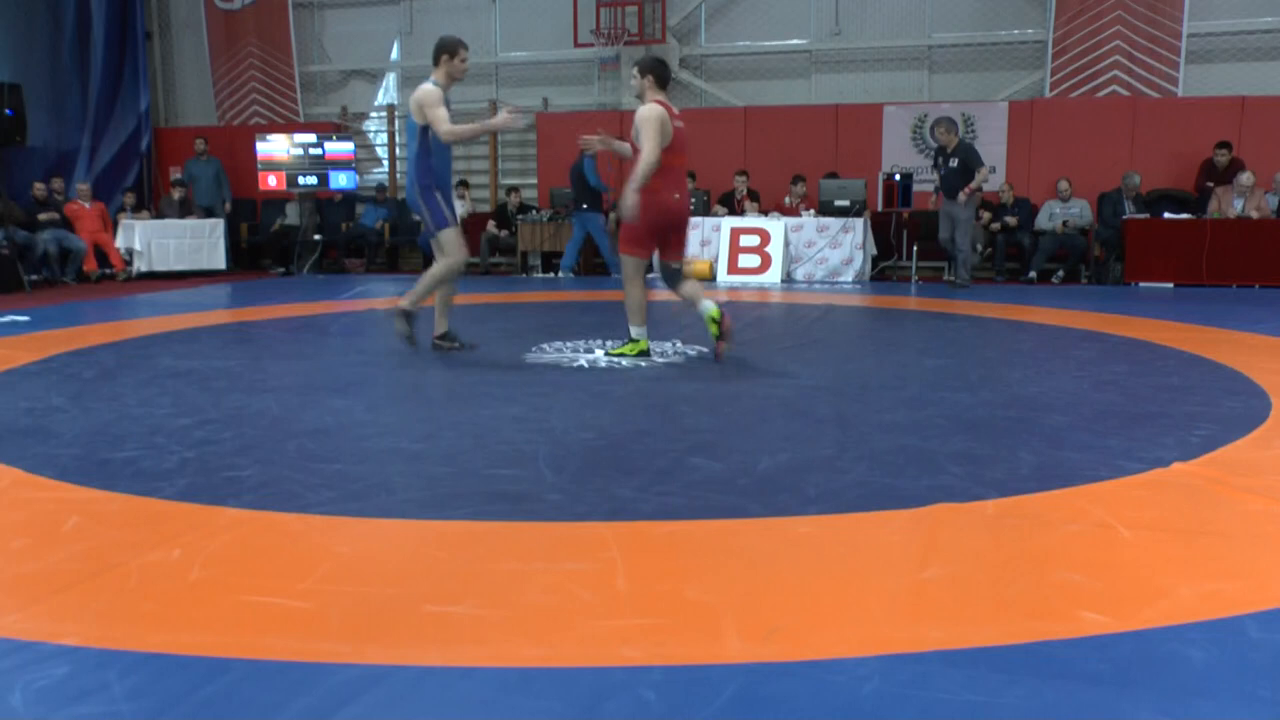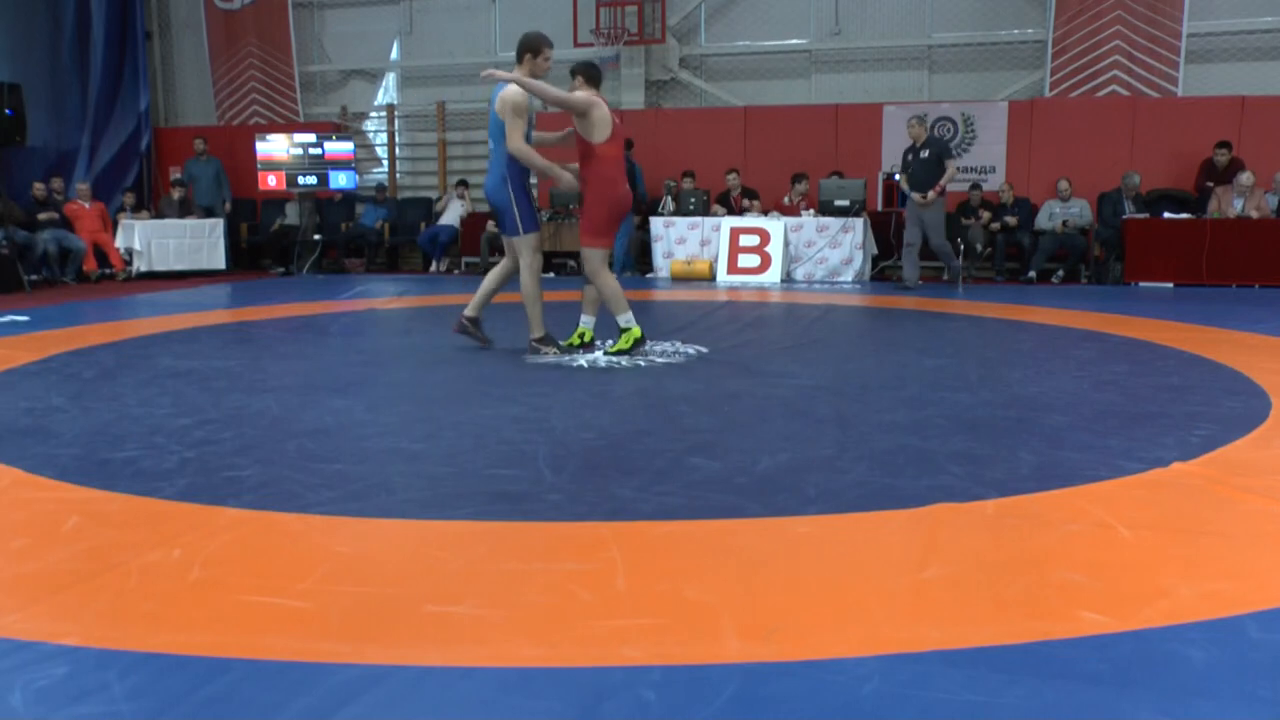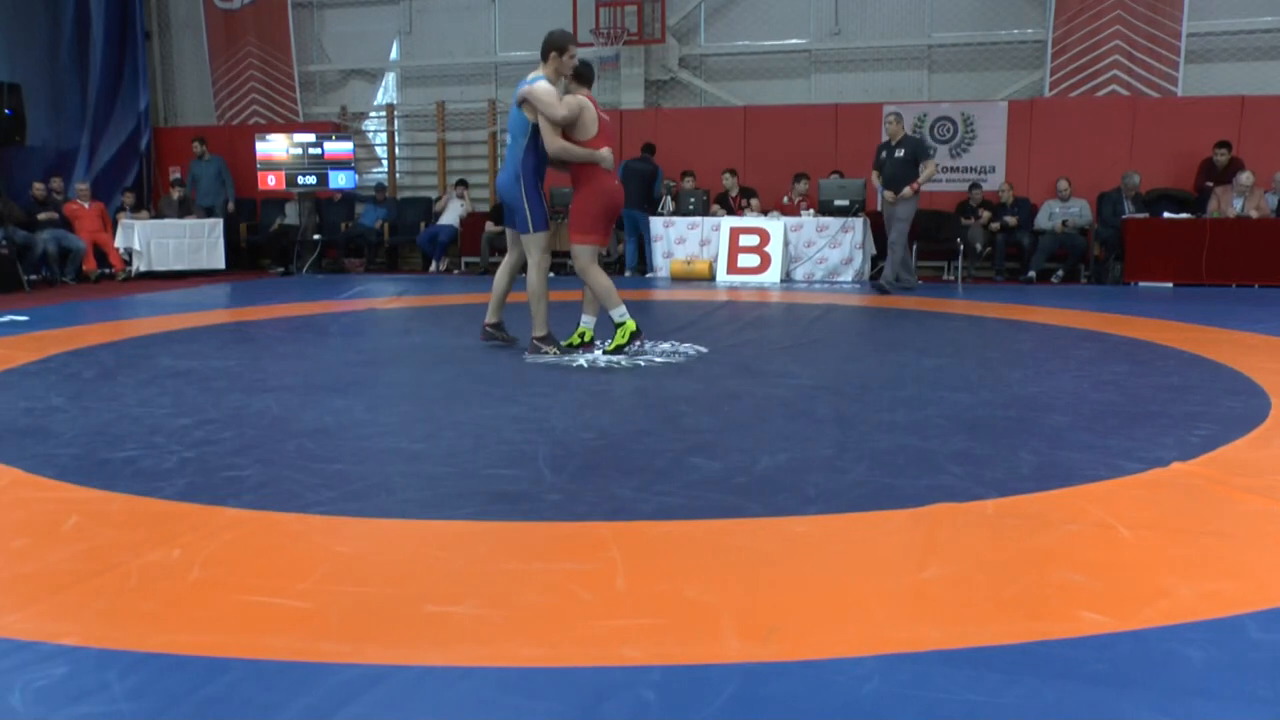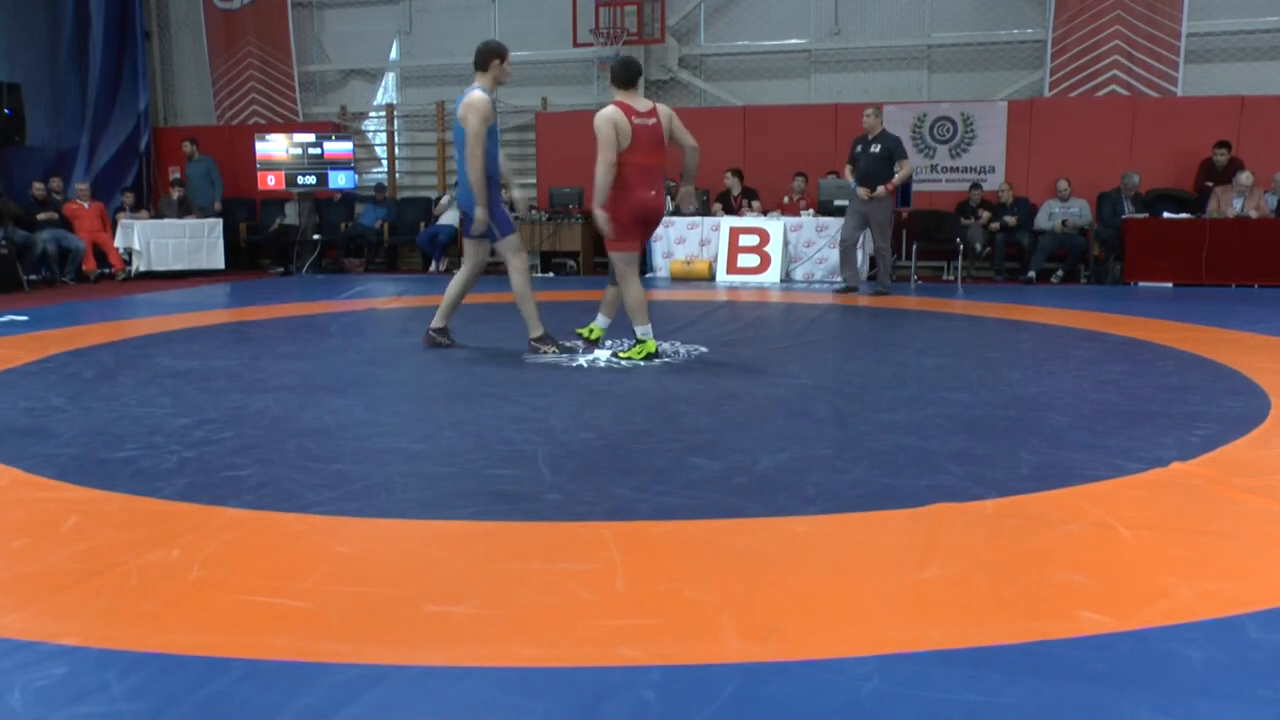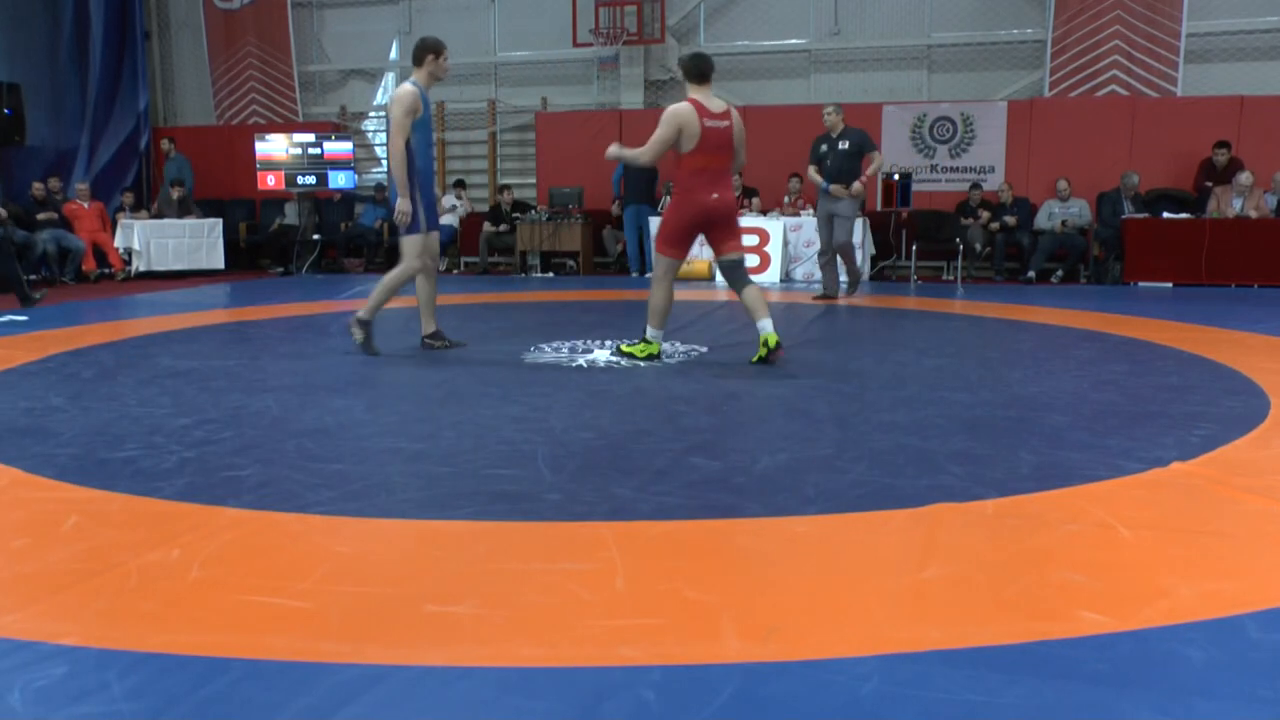
dt=0.5s
person 1, frame 1
left shoulder: (438, 94)
right shoulder: (430, 93)
right elbow: (445, 134)
right wrist: (492, 124)
left hip: (436, 189)
right hip: (426, 189)
left knee: (446, 257)
right knee: (456, 257)
left ankle: (441, 333)
right ankle: (407, 308)
person 1, frame 2
left shoulder: (507, 90)
right shoulder: (516, 94)
right elbow: (516, 146)
left wrist: (562, 136)
right wrist: (556, 173)
left hip: (503, 185)
right hip: (511, 186)
left knee: (513, 261)
right knee: (531, 260)
left ankle: (470, 316)
right ankle: (538, 338)
person 1, frame 3
left shoulder: (530, 85)
right shoulder: (545, 90)
right wrist: (598, 156)
left hip: (512, 179)
right hip: (524, 182)
left knee: (516, 254)
right knee: (539, 259)
left ankle: (491, 321)
right ankle: (540, 337)
person 1, frame 4
left shoulder: (473, 98)
right shoulder: (478, 101)
right elbow: (474, 155)
left wrist: (511, 185)
right wrist: (481, 204)
left hip: (474, 195)
right hip: (478, 196)
left knee: (473, 266)
right knee: (518, 260)
left ankle: (436, 328)
right ankle: (537, 336)
person 1, frame 5
left shoulder: (420, 95)
right shoulder: (408, 93)
right elbow: (397, 145)
left wrist: (431, 191)
right wrist: (403, 196)
left hip: (419, 191)
right hip: (408, 193)
left knee: (430, 261)
right knee: (412, 265)
left ankle: (431, 333)
right ankle: (362, 319)
person 2, frame 1
left shoulder: (648, 113)
right shoulder: (674, 116)
left elbow: (650, 155)
left wrist: (631, 189)
right wrist: (610, 145)
left hip: (650, 203)
right hip: (676, 203)
left knee: (631, 274)
right knee: (672, 273)
left ankle: (637, 342)
right ankle: (715, 316)
person 2, frame 2
left shoulder: (587, 102)
right shoulder: (600, 111)
left elbow: (554, 95)
left wrist: (512, 77)
left hip: (603, 196)
right hip: (613, 194)
left knee: (596, 268)
right knee: (592, 266)
left ankle: (631, 331)
right ankle: (584, 333)
person 2, frame 3
left shoulder: (574, 103)
right shoulder: (598, 111)
left elbow: (555, 148)
left hip: (595, 193)
right hip: (608, 191)
left knee: (585, 264)
right knee: (590, 264)
left ankle: (627, 325)
right ankle: (586, 333)
person 2, frame 4
left shoulder: (607, 115)
right shoulder: (661, 112)
left elbow: (607, 163)
right elbow: (692, 147)
left wrist: (598, 206)
right wrist: (687, 185)
left hip: (624, 201)
right hip: (654, 200)
left knee: (626, 273)
right knee: (622, 267)
left ankle: (646, 343)
right ankle: (596, 329)
person 2, frame 5
left shoulder: (679, 112)
right shoulder: (732, 114)
left elbow: (647, 157)
left wrist: (617, 153)
left hip: (688, 204)
right hip: (723, 202)
left knee: (663, 276)
right knee: (737, 274)
left ankle: (649, 344)
right ankle: (770, 338)
person 3, frame 1
left shoulder: (967, 150)
right shoulder: (939, 151)
left elbow: (984, 174)
left wrist: (967, 192)
right wrist: (936, 192)
left hip: (964, 202)
right hip: (947, 201)
left knee: (962, 242)
right knee: (944, 238)
left ankle: (963, 278)
right ankle: (970, 260)
person 3, frame 2
left shoulder: (939, 145)
right shoulder: (908, 152)
left elbow: (952, 169)
right elbow: (903, 179)
left wrist: (937, 189)
right wrist: (911, 193)
left hip: (933, 202)
right hip: (914, 202)
left knee: (937, 242)
right knee: (910, 242)
left ankle: (954, 266)
right ankle: (910, 280)
person 3, frame 3
left shoulder: (914, 143)
right shoulder: (882, 148)
left elbow: (931, 168)
right elbow: (875, 175)
left wrist: (914, 186)
right wrist: (883, 190)
left hip: (906, 200)
right hip: (889, 200)
left knee: (896, 242)
right knee: (899, 242)
left ankle: (887, 281)
right ankle: (908, 279)
person 3, frame 4
left shoulder: (891, 141)
right shoulder: (858, 142)
left elbow: (907, 169)
right elbow: (848, 169)
left wrist: (888, 187)
right wrist: (855, 186)
left hip: (880, 200)
right hip: (859, 199)
left knee: (881, 245)
right knee: (847, 239)
left ankle: (884, 285)
right ankle: (851, 282)
person 3, frame 5
left shoulder: (857, 135)
right shoulder: (820, 141)
left elbow: (877, 160)
right elbow: (811, 171)
left wrist: (863, 180)
right wrist: (827, 186)
left hip: (848, 197)
right hip: (826, 197)
left knee: (841, 241)
right knee: (825, 247)
left ankle: (854, 274)
right ankle: (829, 289)
